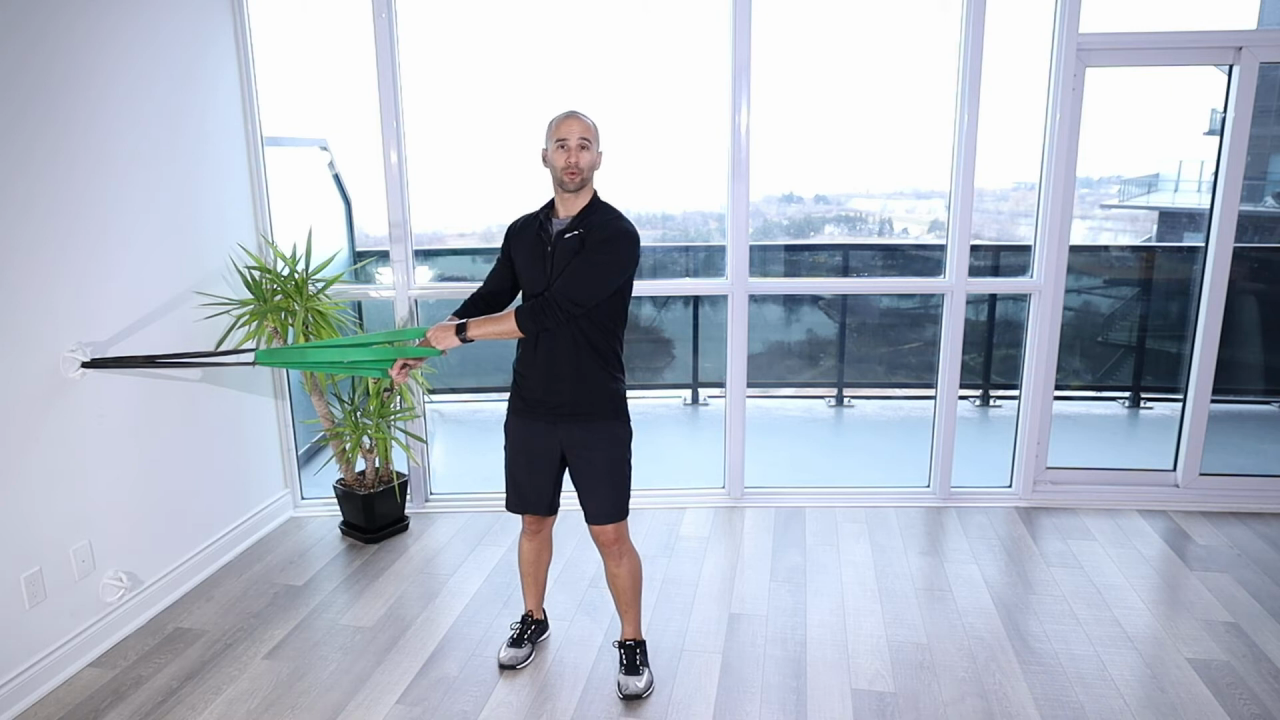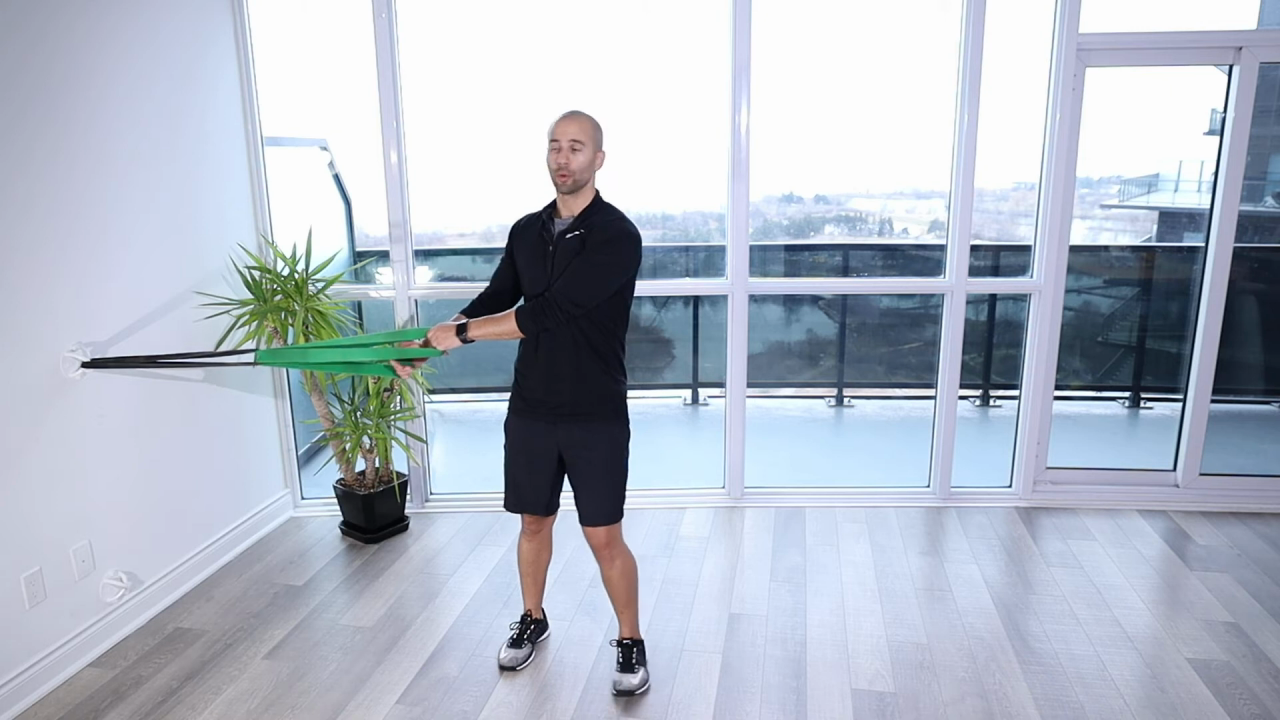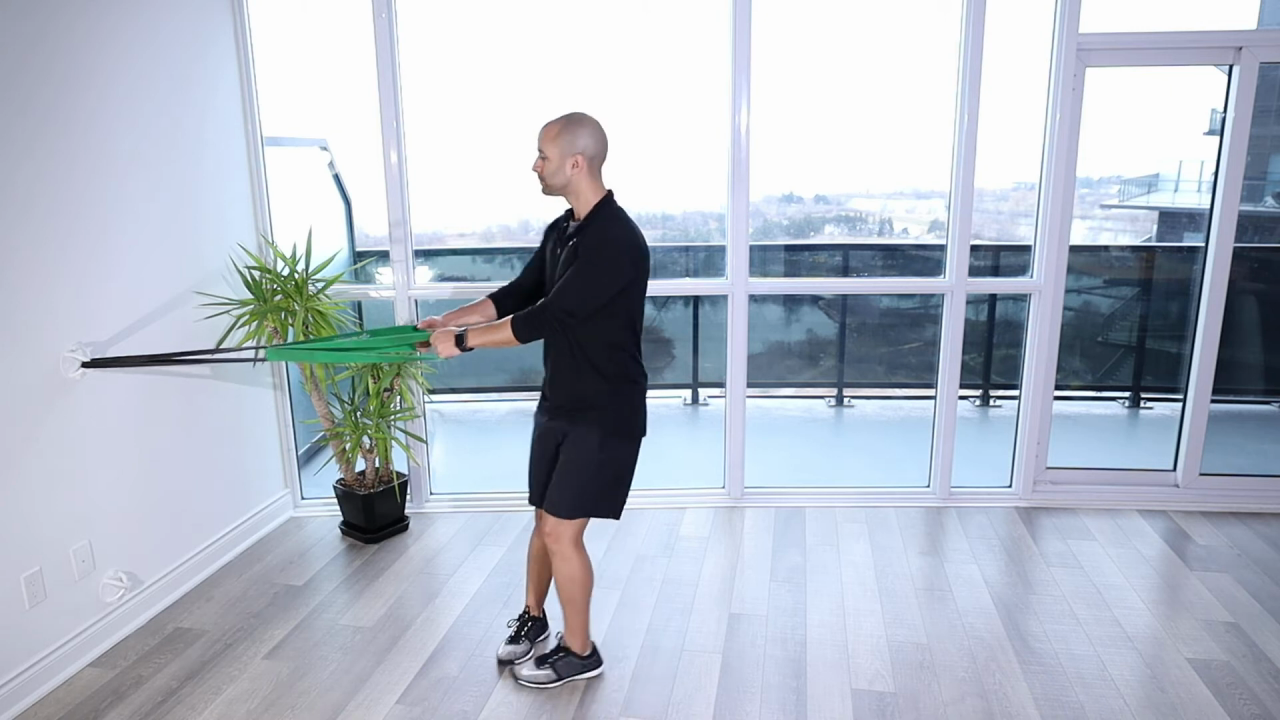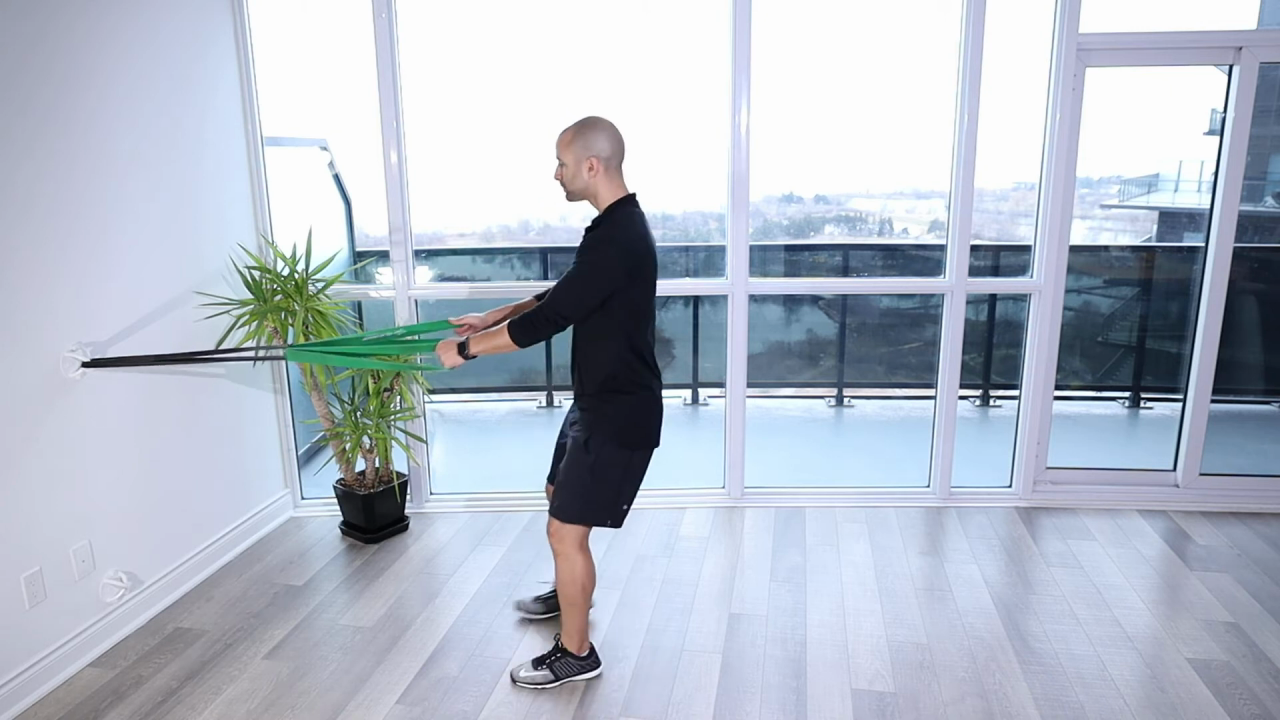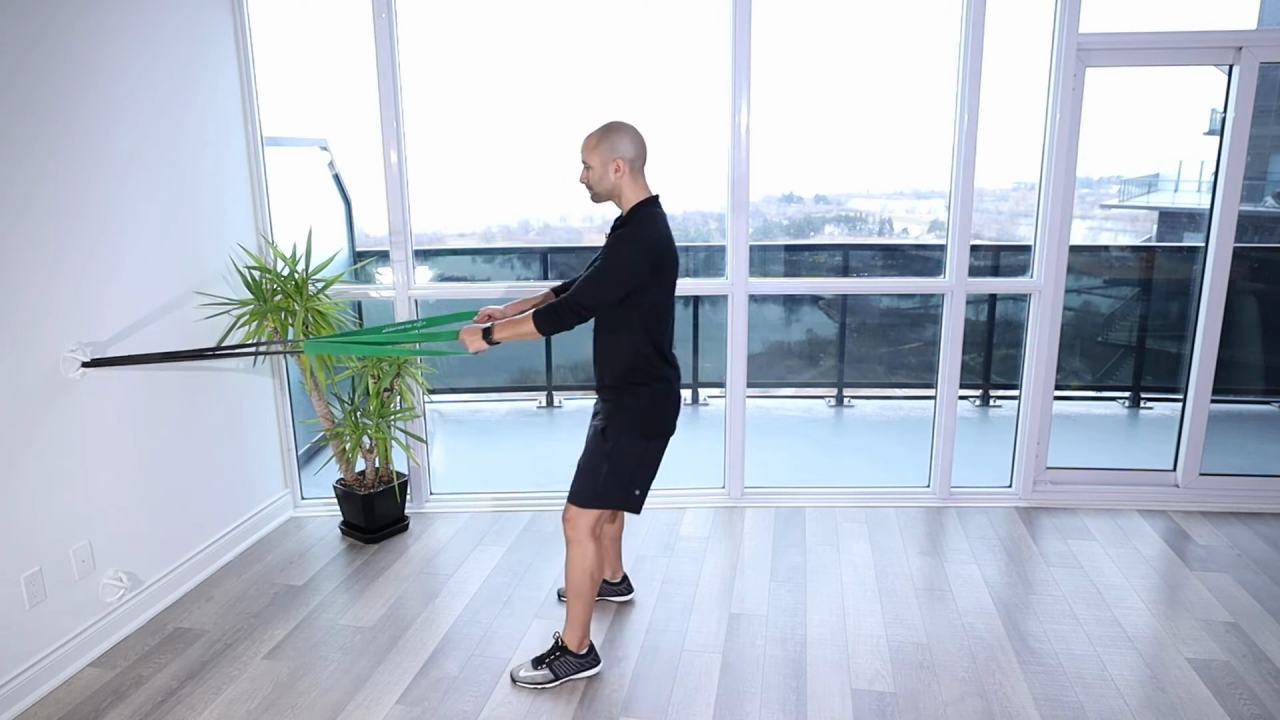
dt=0.3s
person 1, frame 1
left shoulder: (616, 234)
right shoulder: (522, 232)
left elbow: (551, 311)
right elbow: (488, 298)
left wrist: (460, 331)
right wrist: (425, 349)
left hip: (597, 415)
right hip: (531, 410)
left knee: (611, 536)
right knee: (534, 522)
left ankle: (632, 644)
right ankle: (533, 619)
person 1, frame 2
left shoulder: (617, 236)
right shoulder: (527, 231)
left elbow: (550, 313)
right elbow: (494, 299)
left wrist: (463, 334)
right wrist: (432, 345)
left hip: (596, 415)
right hip: (532, 409)
left knee: (604, 537)
right knee: (534, 523)
left ankle: (631, 644)
right ankle: (532, 619)
person 1, frame 3
left shoulder: (618, 240)
right shoulder: (560, 230)
left elbow: (547, 318)
right elbow: (520, 293)
left wrist: (463, 340)
right wrist: (449, 320)
left hip: (607, 414)
right hip: (559, 405)
left knee: (560, 530)
right knee: (546, 519)
left ankle: (579, 650)
right ankle: (532, 618)
person 1, frame 4
left shoulder: (615, 240)
right shoulder: (618, 227)
left elbow: (550, 319)
right elbow: (559, 298)
left wrist: (468, 346)
right wrist: (490, 319)
left hip: (619, 413)
right hip: (601, 402)
left knee: (566, 530)
right knee: (561, 495)
left ankle: (576, 653)
right ankle: (565, 594)
person 1, frame 5
left shoulder: (640, 238)
right shoulder: (638, 226)
left elbow: (574, 310)
right elbow: (579, 288)
left wrist: (491, 335)
right wrist: (510, 310)
left hip: (638, 403)
right hip: (628, 393)
left knee: (580, 518)
right knee: (603, 498)
left ankle: (575, 649)
right ankle: (612, 579)
